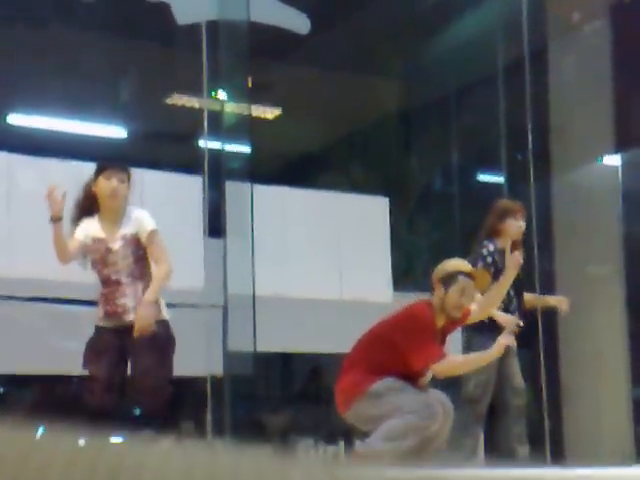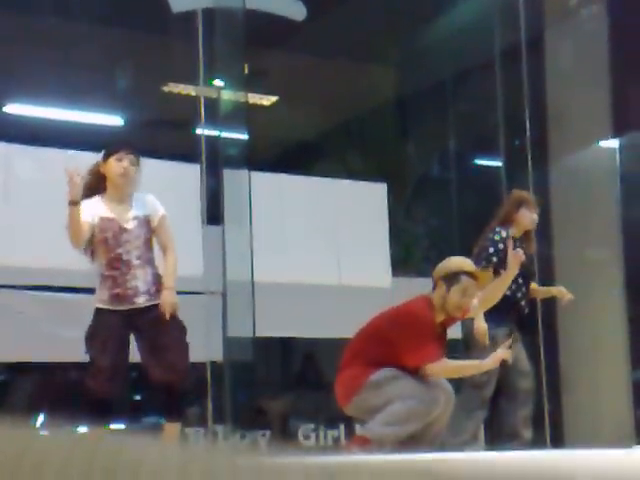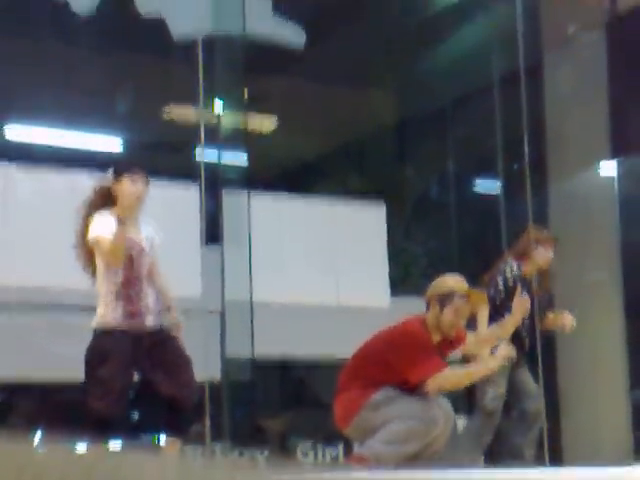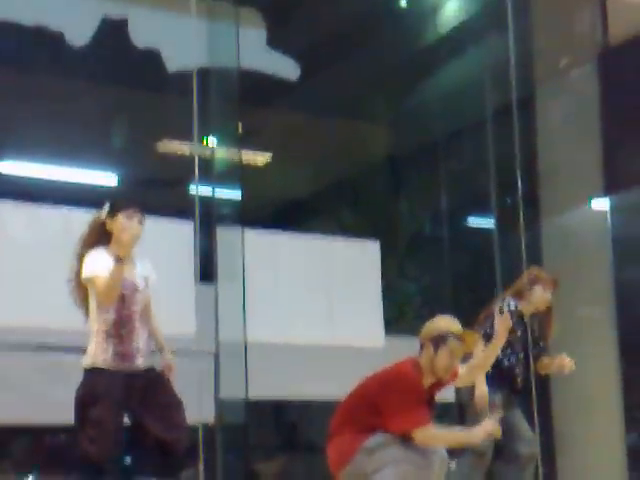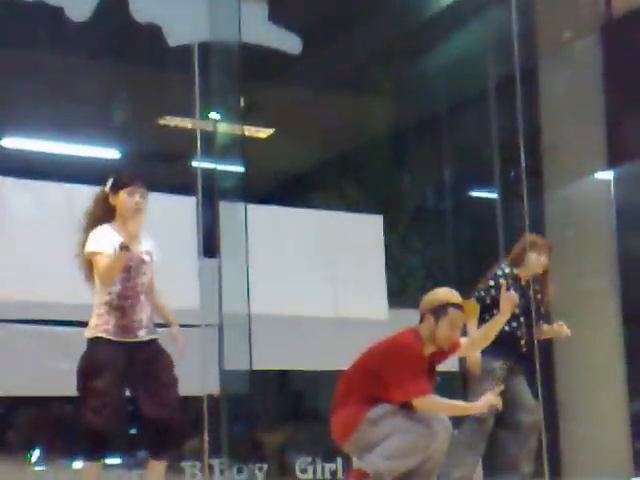
dt=0.4s
person 1, frame 1
left shoulder: (139, 219)
right shoulder: (88, 226)
left elbow: (164, 266)
right elbow: (65, 257)
left wrist: (147, 301)
right wrist: (57, 217)
left hip: (147, 318)
right hip: (108, 323)
left knee: (150, 386)
right knee: (99, 394)
person 1, frame 2
left shoulder: (148, 203)
right shoulder: (91, 206)
left elbow: (169, 250)
right elbow: (77, 242)
left wrist: (169, 287)
right wrist: (74, 200)
left hip: (152, 302)
right hip: (109, 307)
left knee: (174, 370)
right knee: (103, 379)
person 1, frame 3
left shoulder: (146, 227)
right shoulder: (101, 221)
right elbow: (113, 257)
left wrist: (171, 309)
right wrist: (123, 217)
left hip: (151, 326)
right hip: (114, 327)
left knee: (183, 391)
right knee: (107, 402)
person 1, frame 4
left shoulder: (143, 266)
right shoulder: (96, 259)
right elbow: (106, 298)
left wrist: (164, 350)
right wrist: (120, 256)
left hip: (141, 367)
right hip: (105, 367)
left knee: (172, 434)
right knee: (100, 446)
person 1, frame 5
left shoulder: (147, 241)
right shoulder: (102, 234)
right elbow: (106, 277)
left wrist: (172, 324)
right wrist: (126, 242)
left hip: (145, 341)
right hip: (106, 340)
left knee: (166, 414)
right knee: (100, 420)
person 2, frame 1
left shoulder: (512, 256)
right shoulder: (487, 251)
left wrist: (546, 300)
right wrist: (498, 315)
right hip: (484, 335)
left knee: (515, 396)
right knee: (476, 400)
left ankle: (514, 459)
right ankle: (466, 461)
person 2, frame 2
left shoulder: (521, 245)
right shoulder: (497, 238)
right elbow: (479, 278)
left wrist: (551, 291)
right wrist: (478, 318)
left hip: (508, 325)
right hip: (490, 323)
left knee: (522, 382)
right knee: (481, 385)
left ankle: (514, 443)
right ankle: (462, 445)
person 2, frame 3
left shoulder: (535, 281)
right shoulder: (509, 270)
left elbow: (544, 318)
right elbow: (485, 303)
left wrist: (561, 319)
left hip: (514, 353)
left knee: (532, 404)
right knee: (490, 406)
left ankle: (513, 461)
person 2, frame 4
left shoulder: (534, 324)
right shoulder: (506, 308)
left elbow: (539, 364)
left wrist: (558, 363)
right wrist: (479, 384)
left hip: (509, 394)
right hip: (487, 388)
left knee: (526, 448)
right knee: (481, 448)
person 2, frame 5
left shoulder: (534, 290)
right shoulder: (503, 274)
left elbow: (534, 329)
right elbow: (473, 305)
left wrist: (553, 330)
left hip: (513, 361)
right hip: (489, 356)
left knee: (529, 416)
right knee: (482, 416)
person 3, frame 1
left shoulder: (444, 314)
right shoulder: (417, 317)
left elbow: (482, 309)
right elbow: (440, 367)
left wrist: (509, 274)
right wrist: (491, 353)
left hip: (386, 388)
right hip: (358, 390)
left knee: (441, 410)
right knee: (427, 410)
person 3, frame 2
left shoulder: (443, 308)
right shoulder: (416, 314)
left elbow: (482, 303)
right elbow: (434, 368)
left wrist: (511, 271)
right wrist: (486, 363)
left hip: (385, 381)
right hip: (358, 384)
left knee: (442, 396)
right knee: (432, 395)
right ankle: (364, 444)
person 3, frame 3
left shoulder: (441, 331)
right shoulder: (412, 334)
left elbow: (477, 343)
right elbow: (439, 380)
left wrist: (515, 316)
right wrist: (491, 365)
left hip: (383, 402)
right hip: (357, 406)
left knee: (442, 415)
right knee: (431, 415)
right ankle: (363, 463)
person 3, frame 4
left shoulder: (431, 372)
right shoulder: (404, 377)
left elbow: (470, 373)
right elbow: (421, 434)
left wrist: (499, 339)
right wrist: (473, 435)
left hip: (377, 444)
right hip: (351, 449)
left knee: (437, 459)
right knee: (425, 460)
person 3, frame 5
left shoulder: (433, 343)
right shoulder: (405, 347)
left elbow: (471, 345)
right elbow: (423, 402)
left wrist: (503, 315)
right wrist: (475, 406)
left hip: (381, 413)
right hip: (354, 420)
left knee: (440, 427)
right knee: (427, 429)
